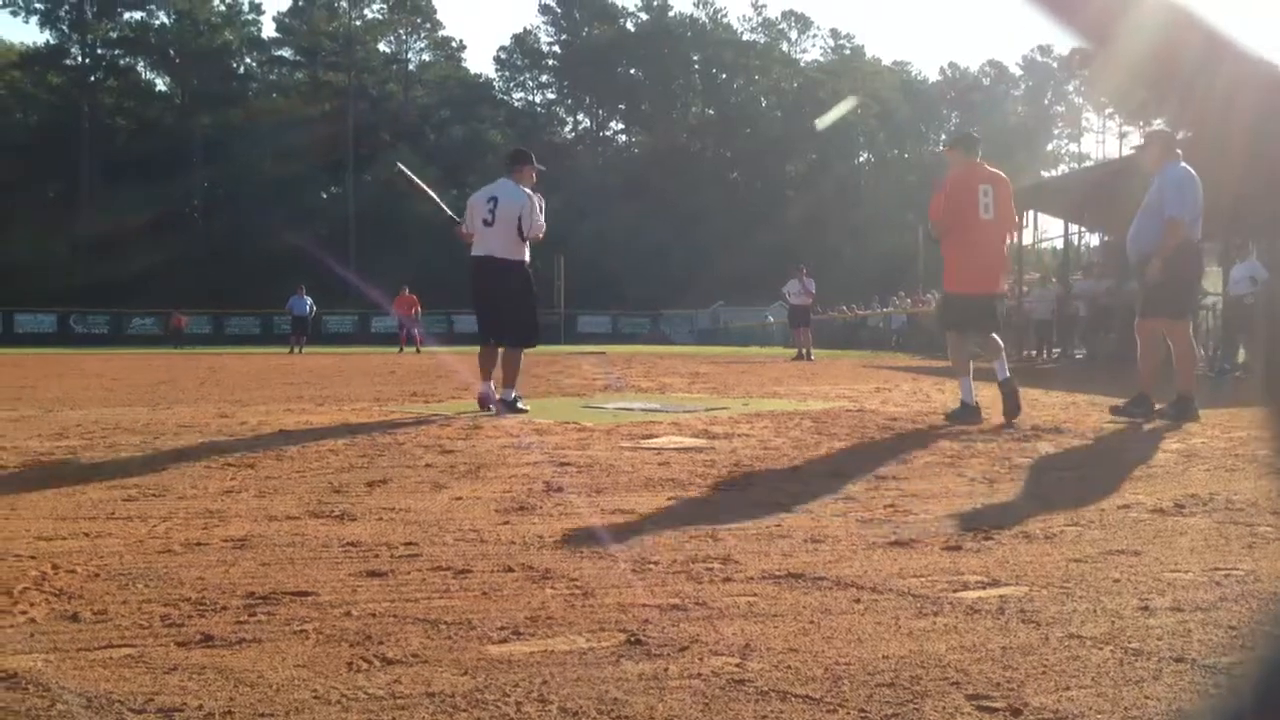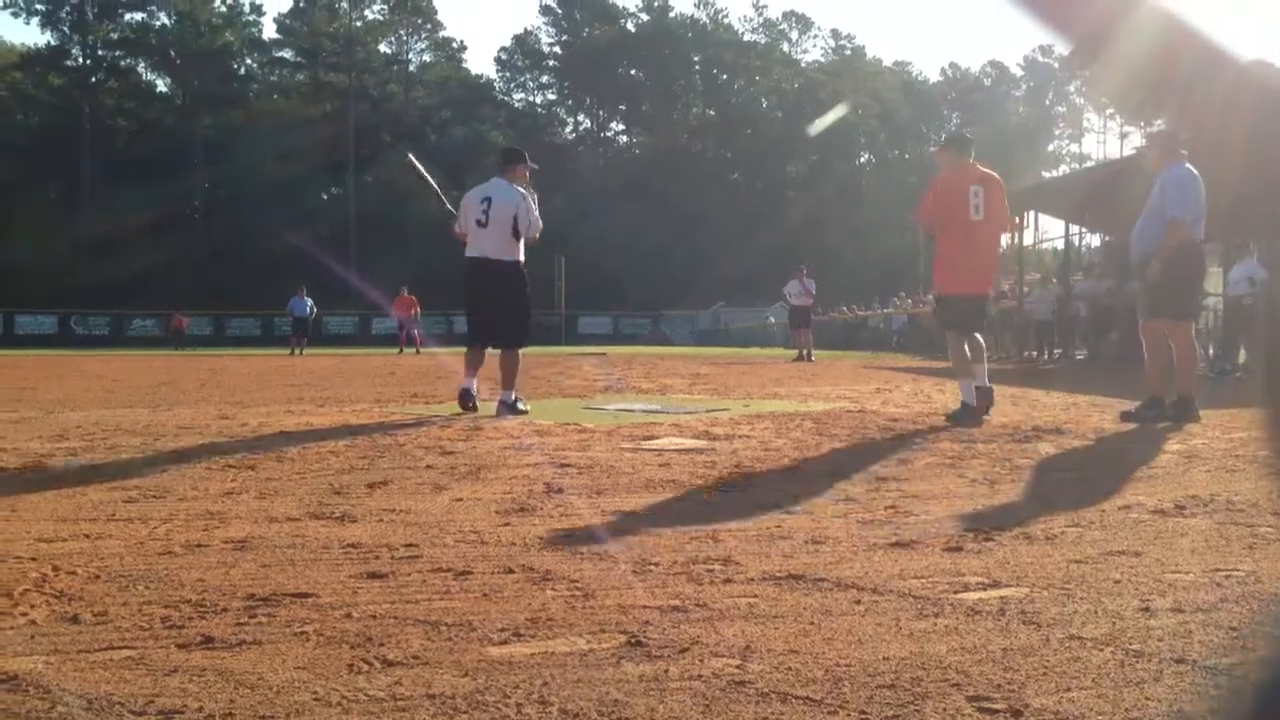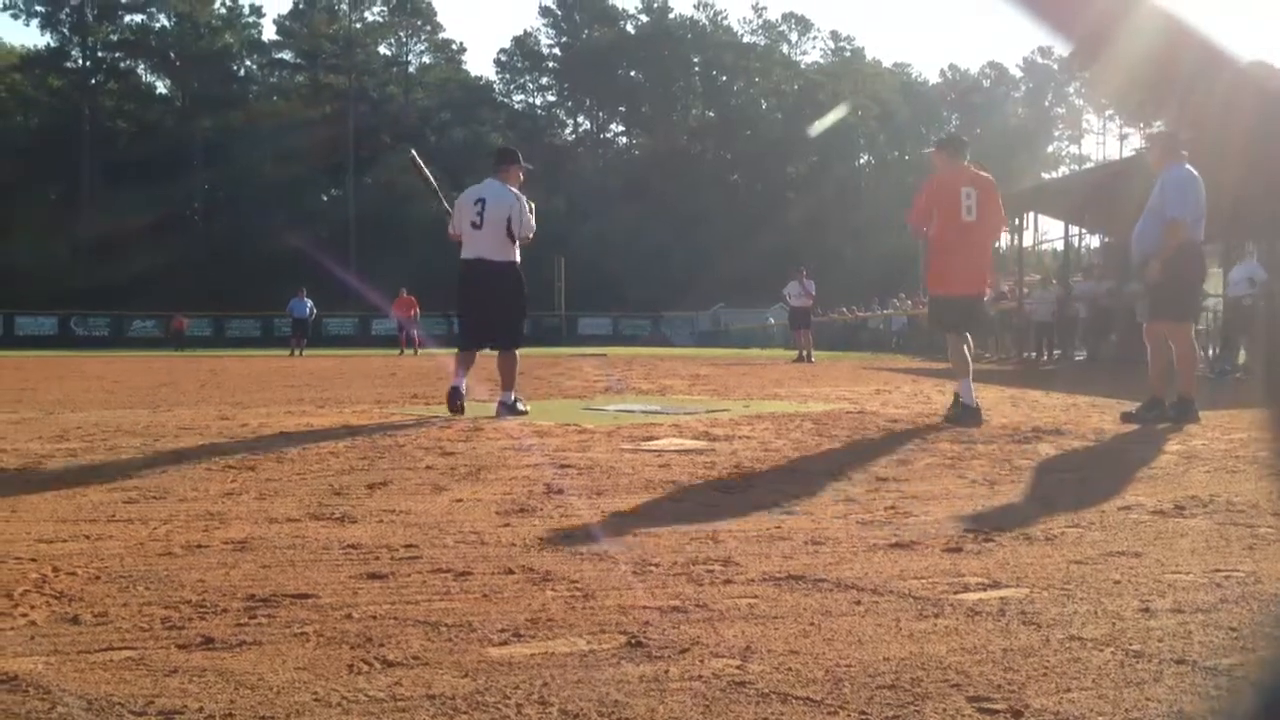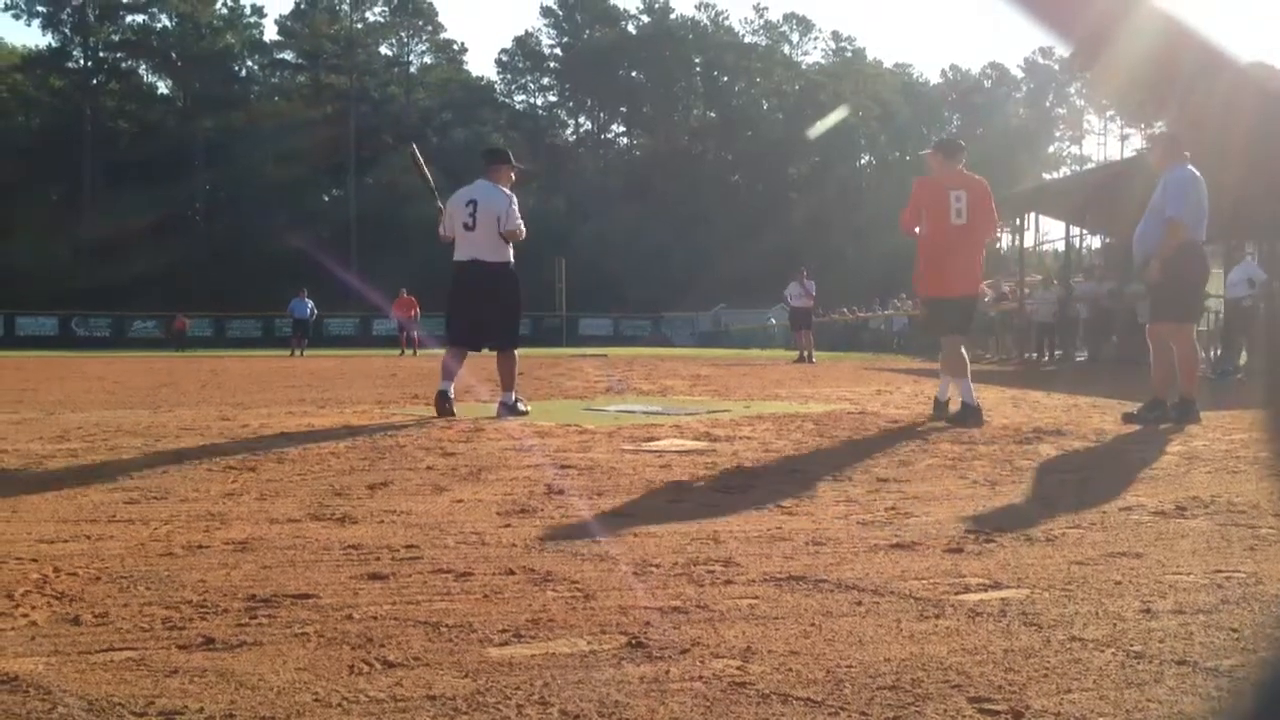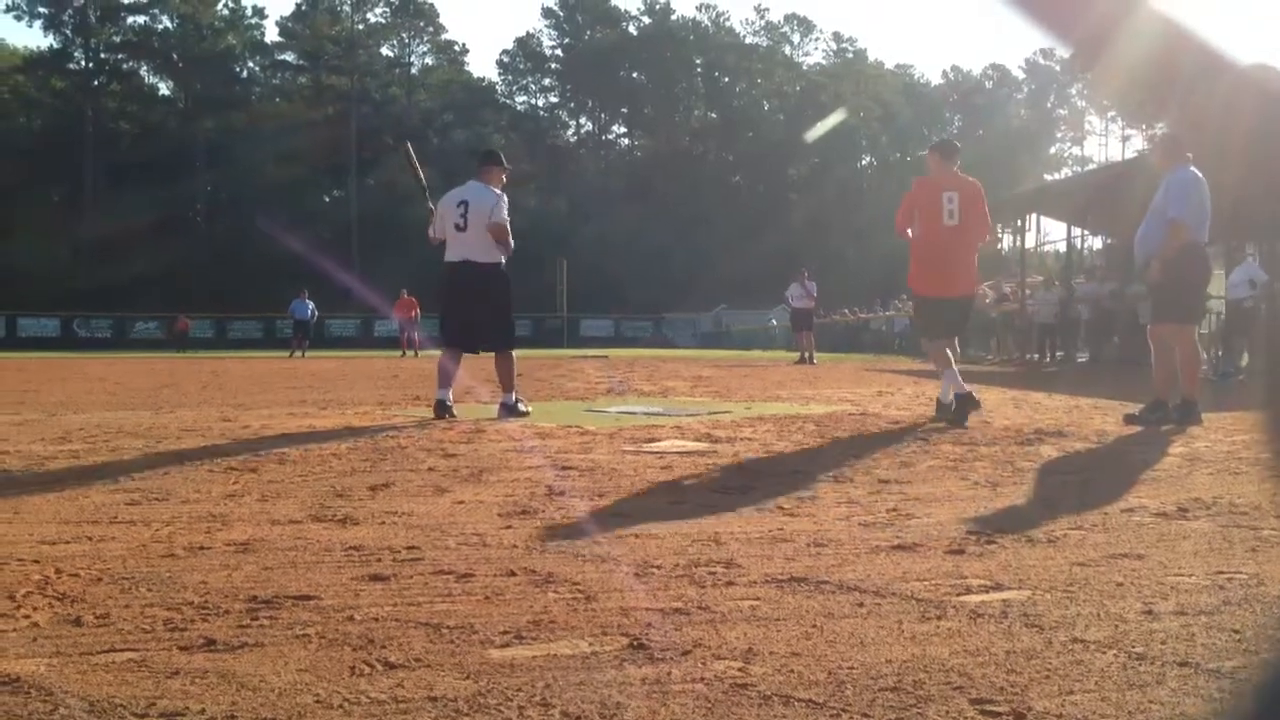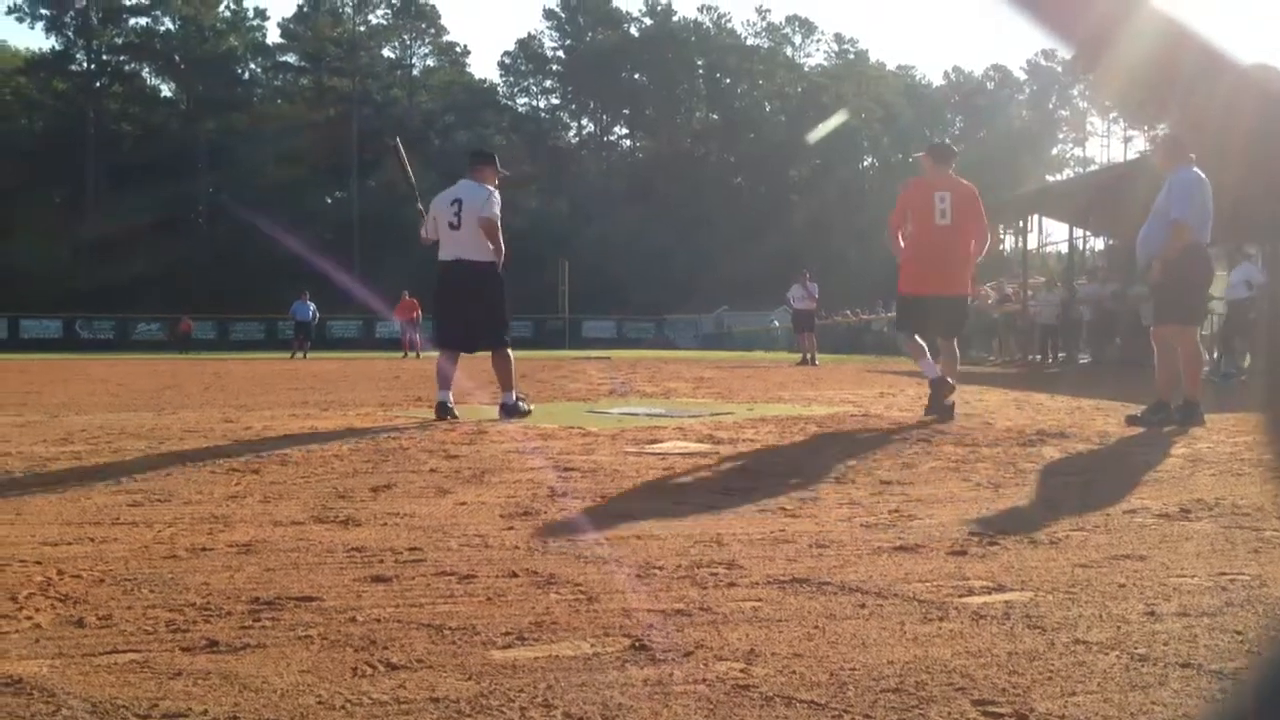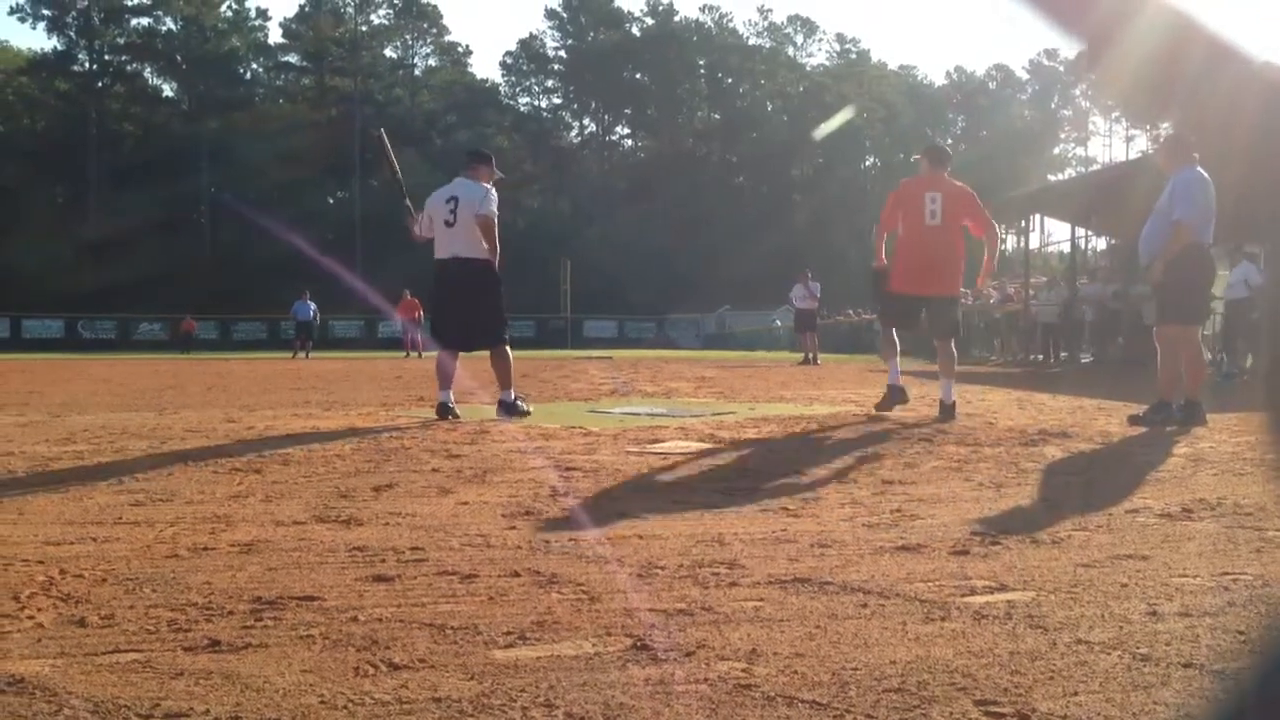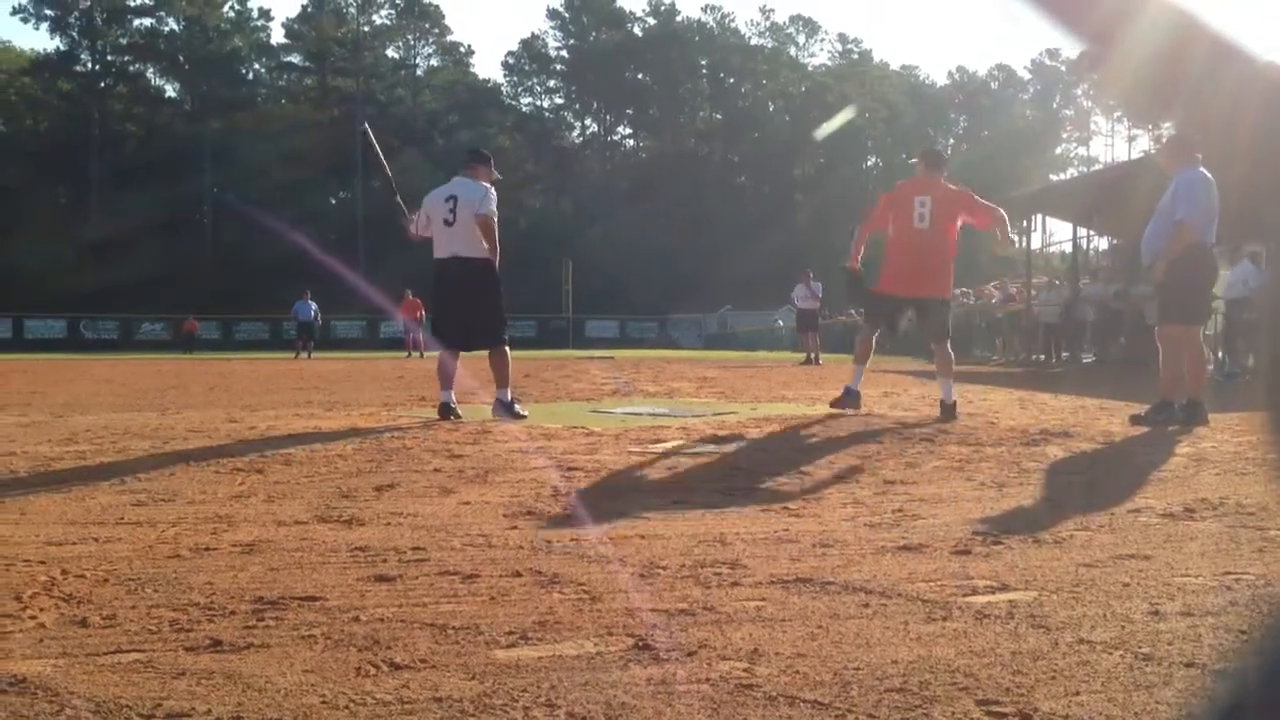
dt=0.1s
person 1, frame 1
left shoulder: (1175, 175)
right shoulder: (1168, 177)
left elbow: (1177, 223)
left wrist: (1158, 260)
right wrist: (1154, 261)
left hip: (1172, 262)
right hip: (1166, 264)
left knee: (1163, 330)
right knee: (1161, 331)
left ankle: (1167, 401)
person 1, frame 2
left shoulder: (1178, 176)
right shoulder: (1172, 177)
left elbow: (1179, 224)
left wrist: (1158, 260)
right wrist: (1154, 262)
left hip: (1175, 263)
right hip: (1170, 264)
left knee: (1168, 332)
right knee: (1162, 332)
left ankle: (1174, 402)
right ankle: (1167, 401)
person 1, frame 3
left shoulder: (1178, 177)
right shoulder: (1173, 178)
left elbow: (1178, 224)
left wrist: (1157, 261)
right wrist: (1155, 262)
left hip: (1175, 263)
right hip: (1170, 265)
left knee: (1171, 332)
right knee: (1163, 333)
left ankle: (1176, 403)
right ankle: (1166, 403)
person 1, frame 4
left shoulder: (1180, 177)
right shoulder: (1175, 178)
left elbow: (1178, 225)
left wrist: (1157, 261)
right wrist: (1156, 263)
left hip: (1177, 264)
right hip: (1172, 266)
left knee: (1174, 334)
right knee: (1165, 335)
left ankle: (1178, 404)
right ankle: (1167, 403)
person 1, frame 5
left shoulder: (1182, 179)
right shoulder: (1178, 180)
left elbow: (1180, 226)
left wrist: (1158, 262)
right wrist: (1157, 263)
left hip: (1179, 265)
right hip: (1173, 267)
left knee: (1176, 335)
right knee: (1165, 335)
left ankle: (1182, 405)
right ankle: (1167, 404)
person 1, frame 6
left shoulder: (1185, 179)
right shoulder: (1180, 180)
left elbow: (1182, 227)
left wrist: (1159, 262)
right wrist: (1159, 264)
left hip: (1181, 266)
right hip: (1175, 268)
left knee: (1180, 336)
right knee: (1166, 337)
left ankle: (1185, 407)
right ankle: (1168, 405)
person 1, frame 7
left shoulder: (1188, 179)
right shoulder: (1183, 180)
left elbow: (1184, 227)
left wrist: (1160, 262)
right wrist: (1160, 264)
left hip: (1183, 266)
right hip: (1176, 267)
left knee: (1181, 335)
right knee: (1169, 336)
left ankle: (1188, 406)
right ankle: (1168, 405)
person 1, frame 8
left shoulder: (1192, 179)
right shoulder: (1185, 180)
left elbow: (1187, 227)
left wrist: (1163, 262)
right wrist: (1163, 264)
left hip: (1185, 266)
right hip: (1179, 267)
left knee: (1184, 335)
right knee: (1169, 336)
left ankle: (1191, 406)
right ankle: (1169, 404)
person 2, frame 1
left shoulder: (953, 180)
right shoulder: (1000, 181)
left elbow: (937, 226)
right elbow: (1011, 225)
left wrist: (943, 234)
left hip: (960, 274)
right hip: (992, 273)
left knee: (956, 336)
right knee: (987, 332)
left ankle: (969, 405)
right ankle: (1005, 380)
person 2, frame 2
left shoulder: (944, 180)
right shoulder: (993, 181)
left elbow: (925, 225)
right elbow: (1005, 225)
left wrist: (940, 232)
left hip: (953, 273)
right hip: (984, 273)
left knee: (955, 337)
right knee: (971, 331)
left ankle: (970, 406)
right ankle: (982, 387)
person 2, frame 3
left shoulder: (936, 183)
right shoulder: (986, 182)
left elbow: (916, 225)
right elbow: (998, 227)
left hip: (946, 274)
right hip: (977, 274)
left knee: (954, 338)
right knee: (961, 333)
left ankle: (969, 405)
right ankle: (962, 395)
person 2, frame 4
left shoulder: (926, 185)
right shoulder: (979, 186)
left elbow: (907, 226)
right elbow: (990, 230)
left hip: (937, 276)
right hip: (968, 277)
left knee: (950, 340)
right knee: (954, 337)
left ankle: (970, 405)
right ankle: (943, 399)
person 2, frame 5
left shoulder: (920, 186)
right shoulder: (973, 188)
left elbow: (902, 228)
right elbow: (984, 233)
left hip: (927, 278)
right hip: (961, 279)
left knee: (932, 341)
right knee: (948, 338)
left ankle: (963, 396)
right ankle: (946, 401)
person 2, frame 6
left shoulder: (913, 187)
right shoulder: (968, 191)
left elbow: (894, 230)
right elbow: (982, 235)
left wrist: (902, 257)
right wrist: (969, 263)
left hip: (918, 278)
right hip: (955, 280)
left knee: (908, 333)
right knee: (947, 340)
left ankle: (938, 380)
right ankle: (944, 403)
person 2, frame 7
left shoulder: (906, 188)
right shoulder: (963, 193)
left elbow: (883, 227)
right elbow: (989, 231)
left wrist: (879, 260)
right wrist: (988, 266)
left hip: (906, 277)
right hip: (946, 281)
left knee: (888, 328)
right knee: (944, 341)
left ankle: (896, 386)
right ankle: (947, 402)
person 2, frame 8
left shoulder: (899, 191)
right shoulder: (957, 196)
left elbow: (868, 226)
right elbow: (995, 216)
left wrist: (854, 259)
right wrist: (1004, 234)
left hip: (895, 279)
right hip: (936, 283)
left knee: (869, 329)
right knee: (940, 342)
left ankle: (853, 392)
right ankle: (948, 403)
person 3, frame 1
left shoulder: (479, 195)
right shoulder: (525, 197)
left elbow: (466, 234)
right elbow: (534, 235)
right wrist: (540, 210)
left hip: (481, 268)
right hip: (512, 271)
left knee: (489, 336)
right knee: (516, 339)
left ankle: (486, 392)
right ankle: (507, 398)
person 3, frame 2
left shoulder: (472, 195)
right shoulder: (519, 196)
left elbow: (460, 234)
right elbow: (532, 234)
right wrist: (534, 205)
left hip: (475, 269)
right hip: (507, 272)
left knee: (477, 336)
right knee: (510, 340)
left ankle: (468, 388)
right ankle: (507, 399)
person 3, frame 3
left shoulder: (466, 196)
right shoulder: (513, 197)
left elbow: (454, 235)
right elbow: (525, 236)
right wrist: (531, 215)
left hip: (470, 271)
right hip: (503, 273)
left knee: (469, 338)
right knee: (509, 341)
left ankle: (457, 386)
right ankle: (508, 400)
person 3, frame 4
left shoulder: (457, 197)
right shoulder: (504, 197)
left elbow: (445, 236)
right elbow: (513, 233)
right wrist: (521, 230)
left hip: (463, 272)
right hip: (497, 273)
left knee: (458, 339)
right knee: (506, 342)
left ankle: (445, 390)
right ankle: (508, 401)
person 3, frame 5
left shoulder: (448, 199)
right shoulder: (494, 196)
left elbow: (435, 237)
right elbow: (497, 227)
left wrist: (455, 232)
right wrist: (508, 245)
left hip: (455, 274)
right hip: (488, 274)
left knee: (453, 342)
right knee: (503, 342)
left ankle: (443, 398)
right ankle: (509, 401)
person 3, frame 6
left shoulder: (440, 198)
right shoulder: (487, 194)
left elbow: (427, 238)
right elbow: (487, 222)
left wrist: (426, 223)
right wrist: (499, 249)
left hip: (449, 274)
right hip: (482, 273)
left knee: (448, 343)
right knee: (499, 341)
left ankle: (444, 400)
right ankle: (509, 401)
person 3, frame 7
left shoulder: (436, 197)
right shoulder: (483, 192)
left elbow: (420, 235)
right elbow: (485, 220)
left wrist: (415, 223)
right wrist: (494, 251)
left hip: (445, 271)
right hip: (478, 270)
left knee: (447, 342)
right knee: (497, 339)
left ankle: (445, 400)
right ankle: (508, 399)
person 3, frame 8
left shoulder: (433, 196)
right shoulder: (482, 191)
left elbow: (416, 233)
right elbow: (485, 219)
left wrist: (411, 222)
right wrist: (494, 252)
left hip: (445, 271)
right hip: (478, 270)
left knee: (448, 342)
right knee: (497, 338)
left ankle: (447, 400)
right ankle: (504, 399)
